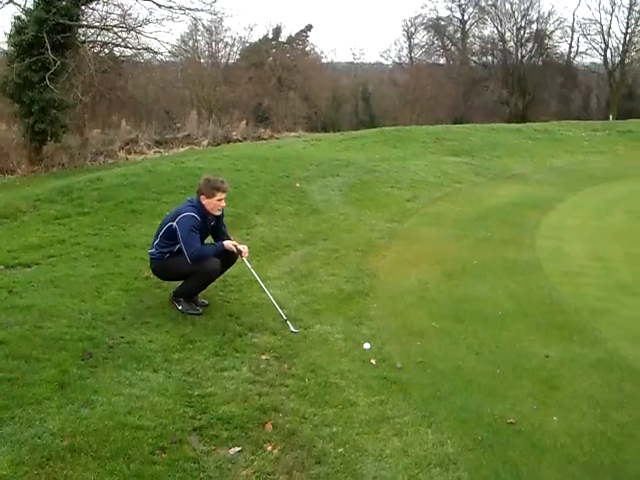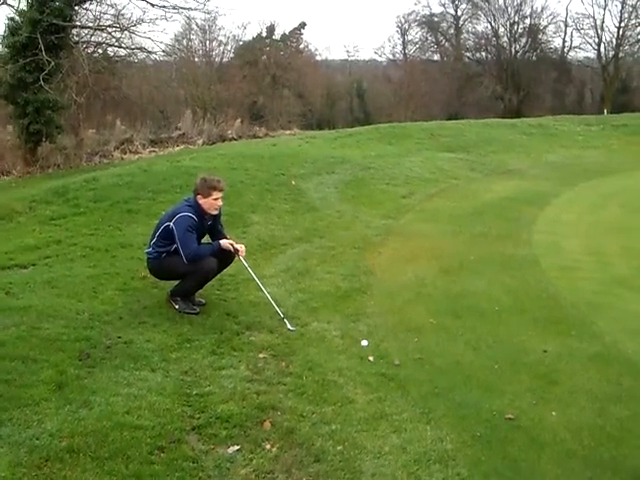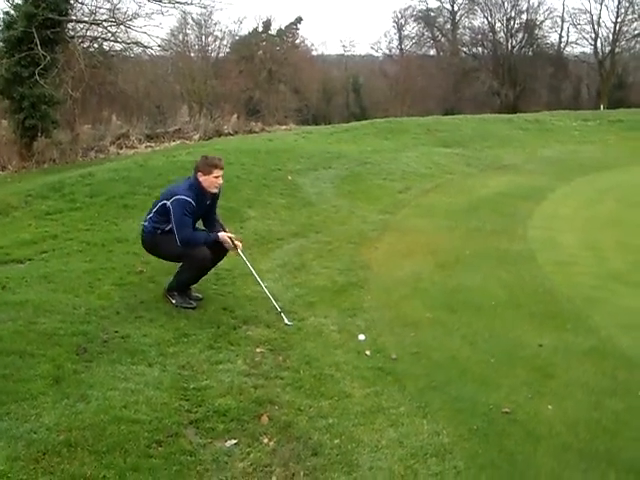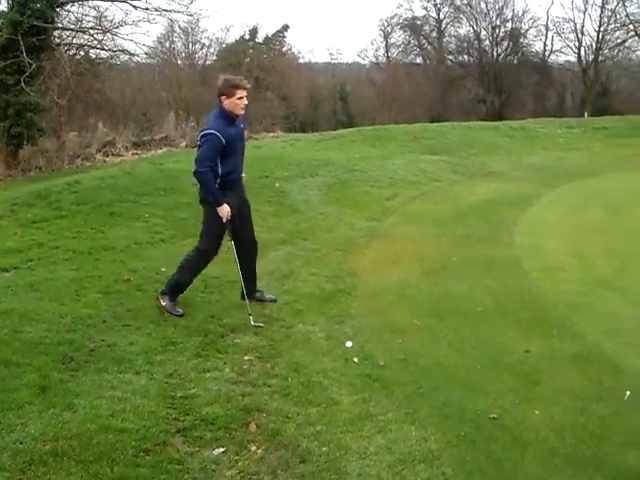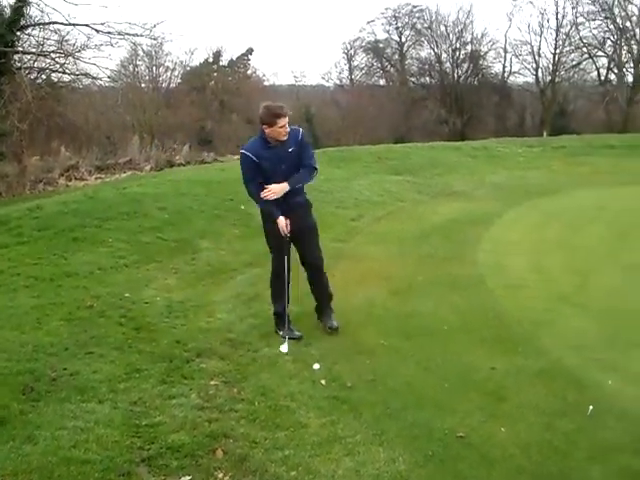
dt=1s
person 1, frame 1
left shoulder: (214, 210)
right shoulder: (187, 218)
left elbow: (221, 236)
right elbow: (193, 255)
left wrist: (236, 246)
right wrist: (222, 246)
left hip: (186, 253)
right hip: (163, 262)
left knee: (230, 255)
right knee: (211, 265)
left ankle: (190, 292)
right ankle: (180, 296)
person 1, frame 2
left shoulder: (211, 209)
right shoulder: (184, 217)
left elbow: (218, 235)
right elbow: (190, 255)
left wrist: (233, 245)
right wrist: (219, 245)
left hip: (183, 252)
right hip: (160, 261)
left knee: (227, 254)
right knee: (208, 265)
left ankle: (187, 292)
right ankle: (177, 295)
person 1, frame 3
left shoulder: (211, 189)
right shoulder: (183, 198)
left elbow: (210, 218)
right elbow: (184, 238)
left wrist: (226, 237)
right wrist: (216, 237)
left hip: (180, 230)
right hip: (156, 236)
left knee: (220, 247)
right knee: (201, 255)
left ankle: (184, 286)
right ankle: (174, 291)
person 1, frame 4
left shoulder: (238, 118)
right shoulder: (215, 131)
right elbow: (202, 170)
right wrist: (219, 203)
left hip: (236, 189)
right hip: (219, 194)
left knee: (248, 241)
right knee: (207, 247)
left ankle: (250, 289)
right ankle: (169, 294)
person 1, frame 5
left shoulder: (297, 136)
right shoulder: (251, 152)
left elbow: (311, 169)
right elbow: (254, 191)
left wrist: (286, 186)
right wrist: (277, 216)
left hip: (300, 208)
right hip: (273, 215)
left knee: (314, 262)
right knee: (280, 268)
left ankle: (324, 308)
right ankle: (281, 321)
